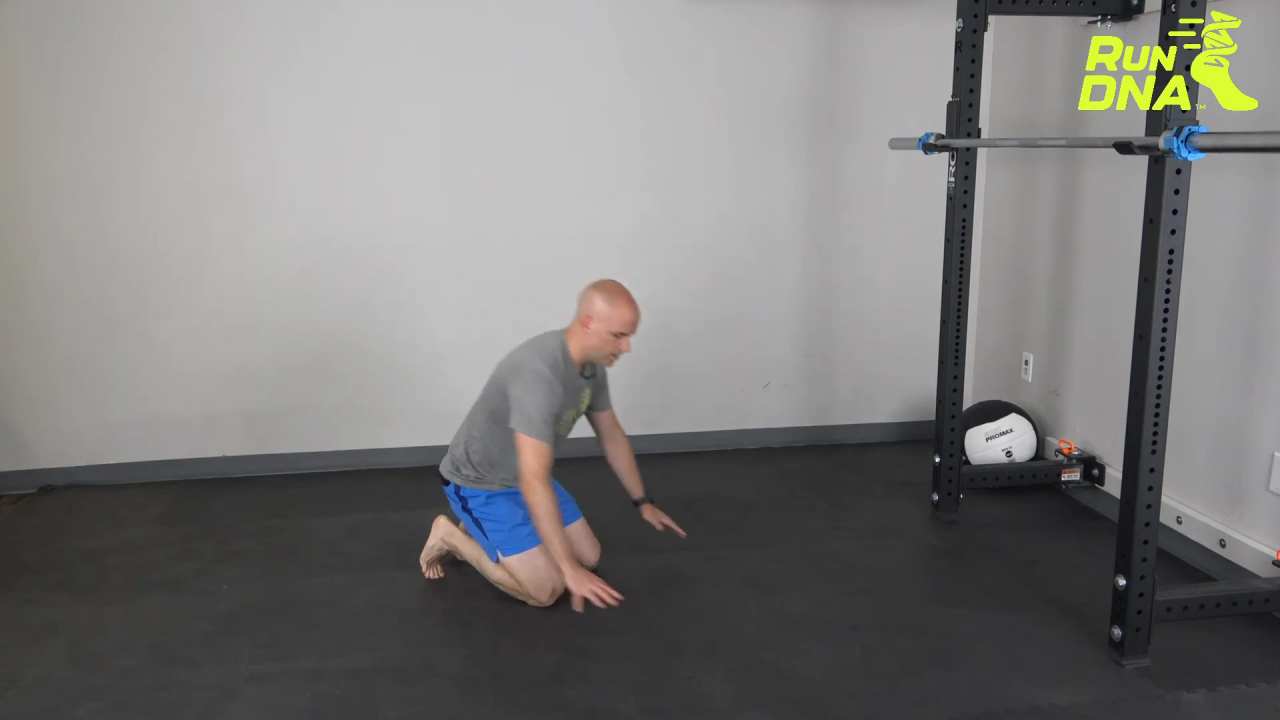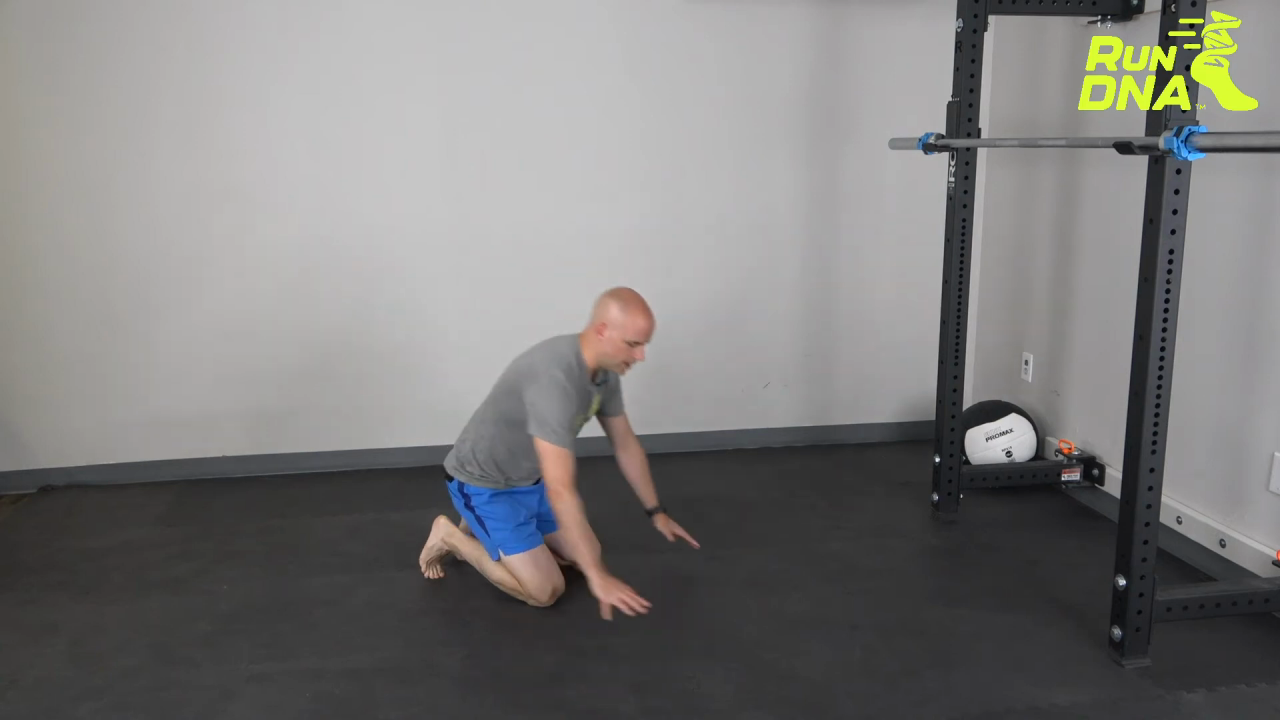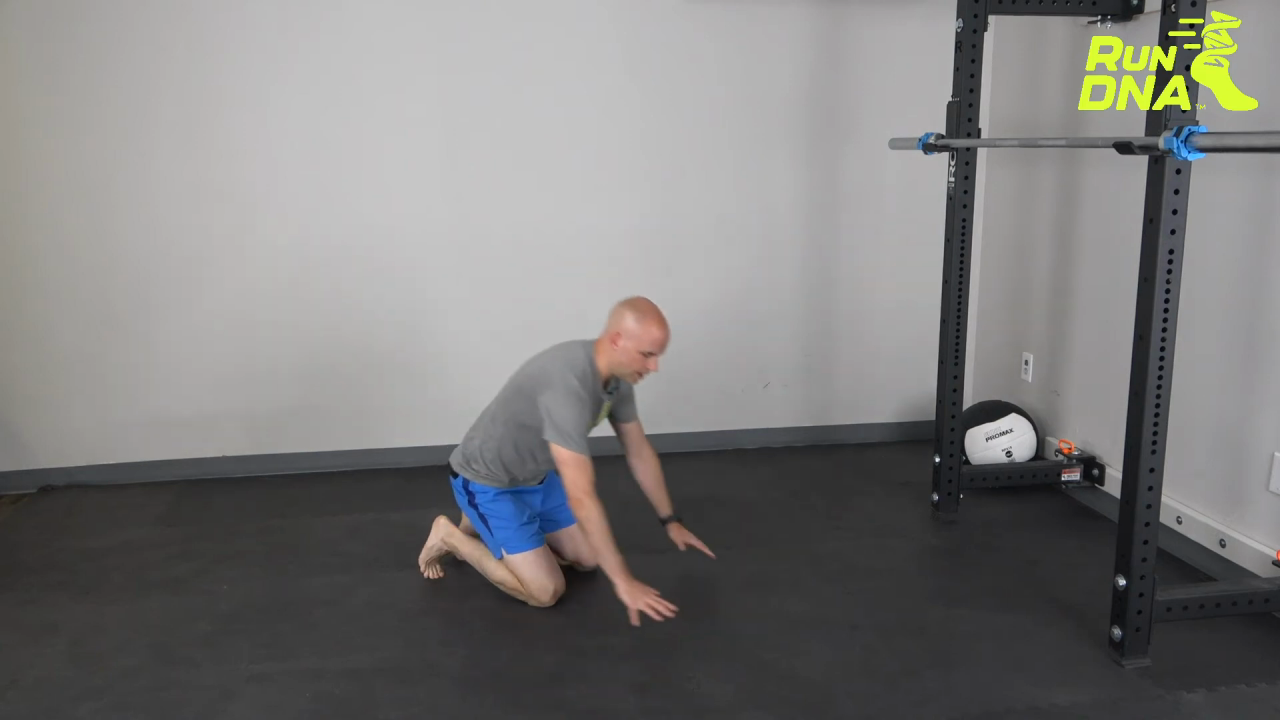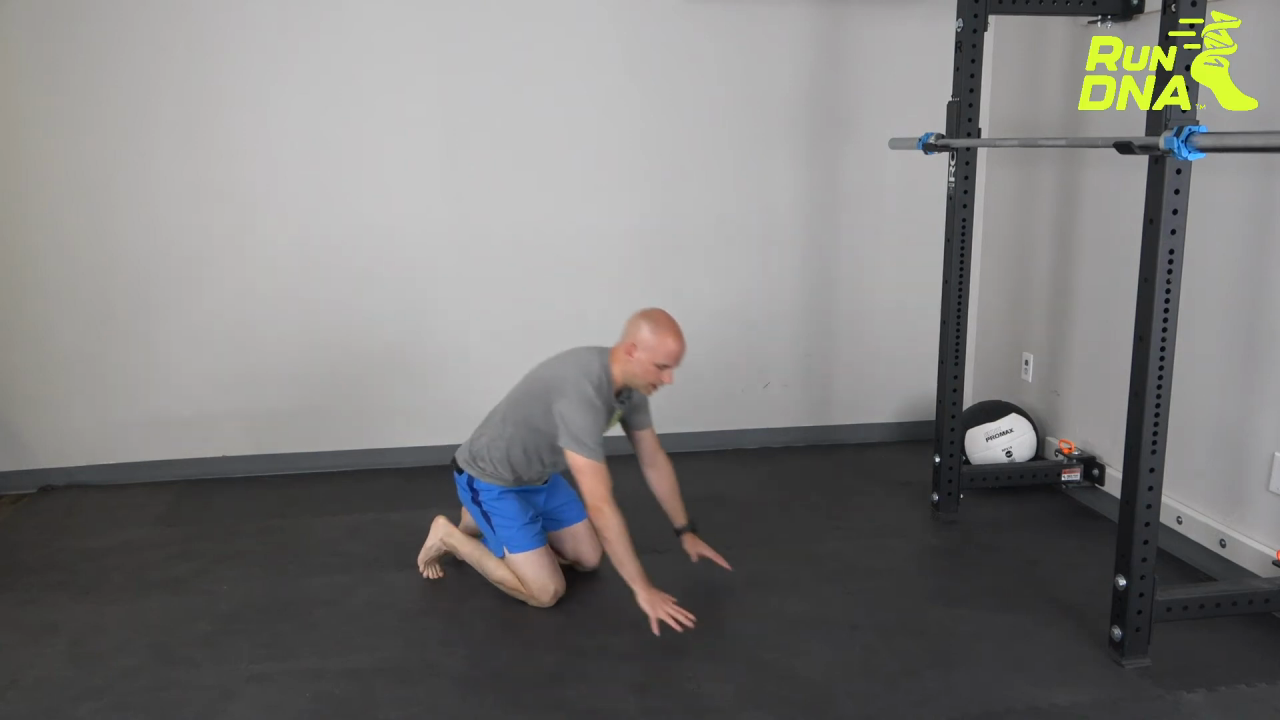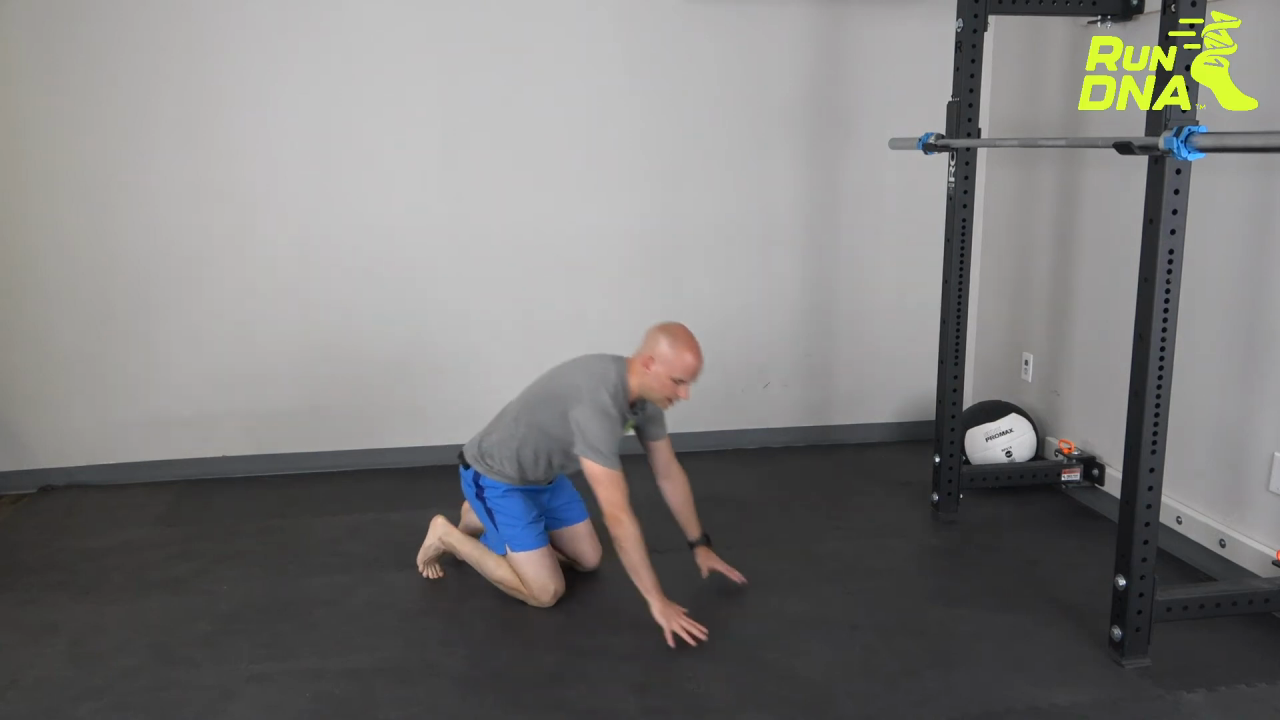
dt=0.1s
person 1, frame 1
left shoulder: (592, 364)
right shoulder: (540, 376)
left elbow: (611, 434)
right elbow: (535, 481)
left wrist: (642, 501)
right wrist: (569, 569)
left hip: (524, 478)
right hip: (481, 486)
left knee: (589, 558)
right knee: (546, 590)
right ankle: (454, 536)
person 1, frame 2
left shoulder: (604, 370)
right shoulder: (553, 381)
left elbow: (625, 443)
right elbow: (560, 489)
left wrist: (656, 512)
right wrist: (597, 576)
left hip: (531, 479)
right hip: (484, 484)
left knee: (585, 555)
right knee: (545, 590)
left ankle: (480, 527)
right ankle: (451, 537)
person 1, frame 3
left shoulder: (616, 376)
right shoulder: (568, 387)
left elbow: (639, 450)
right elbow: (582, 497)
left wrist: (671, 521)
right wrist: (623, 581)
right hip: (488, 483)
left knee: (588, 558)
right knee: (546, 591)
left ankle: (481, 527)
right ankle: (452, 538)
person 1, frame 4
left shoulder: (630, 385)
right shoulder: (581, 394)
left elbow: (654, 461)
right elbow: (600, 505)
left wrist: (686, 531)
right wrist: (642, 589)
right hip: (493, 478)
left knee: (587, 559)
right knee: (546, 591)
left ankle: (481, 523)
right ankle: (450, 536)
person 1, frame 5
left shoulder: (645, 394)
right shoulder: (598, 403)
left elbow: (669, 472)
right elbow: (617, 515)
left wrist: (700, 545)
right wrist: (657, 601)
left hip: (544, 473)
right hip: (499, 477)
left knee: (589, 559)
right knee: (546, 591)
left ankle: (480, 521)
right ankle: (448, 536)
